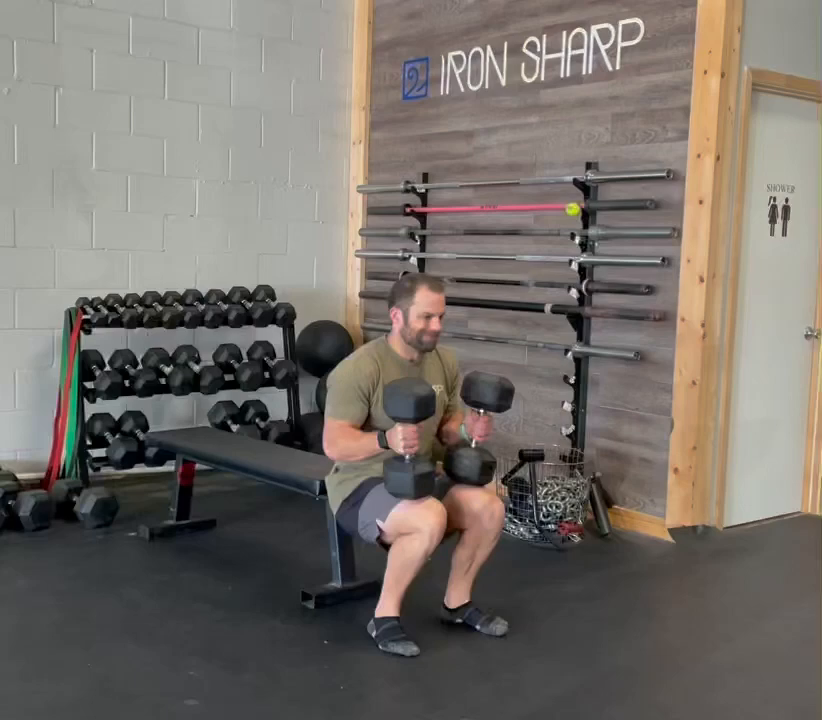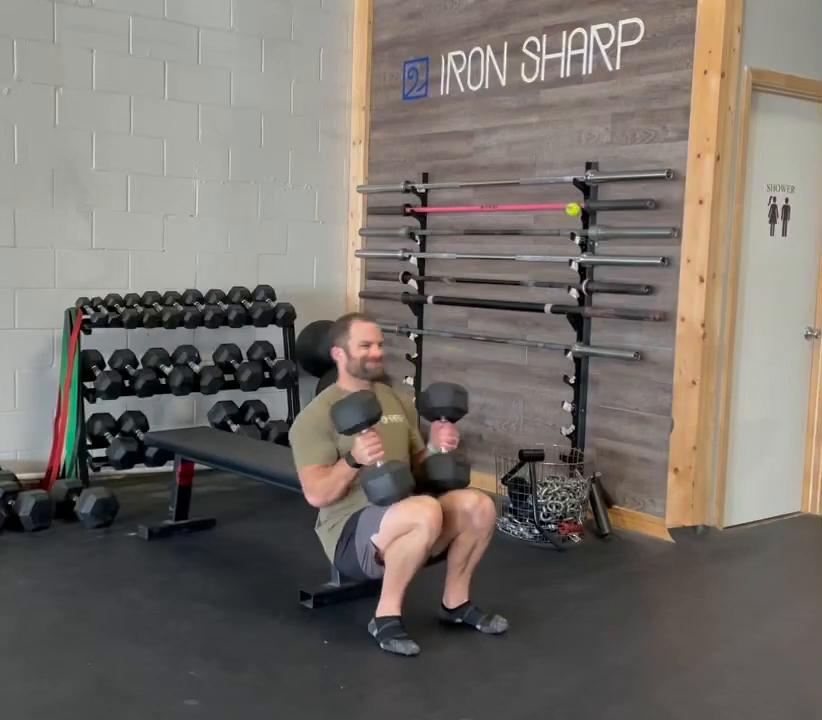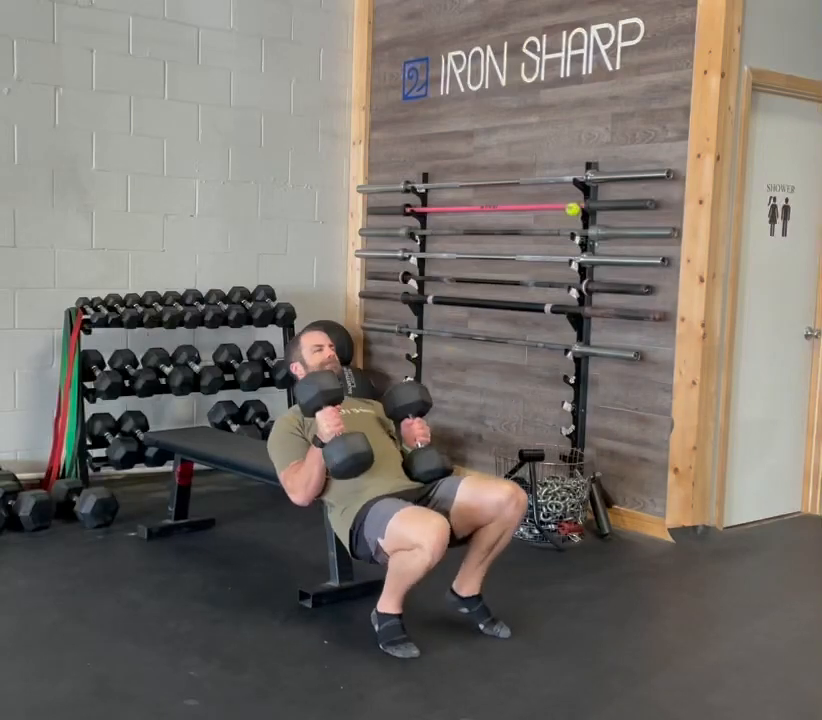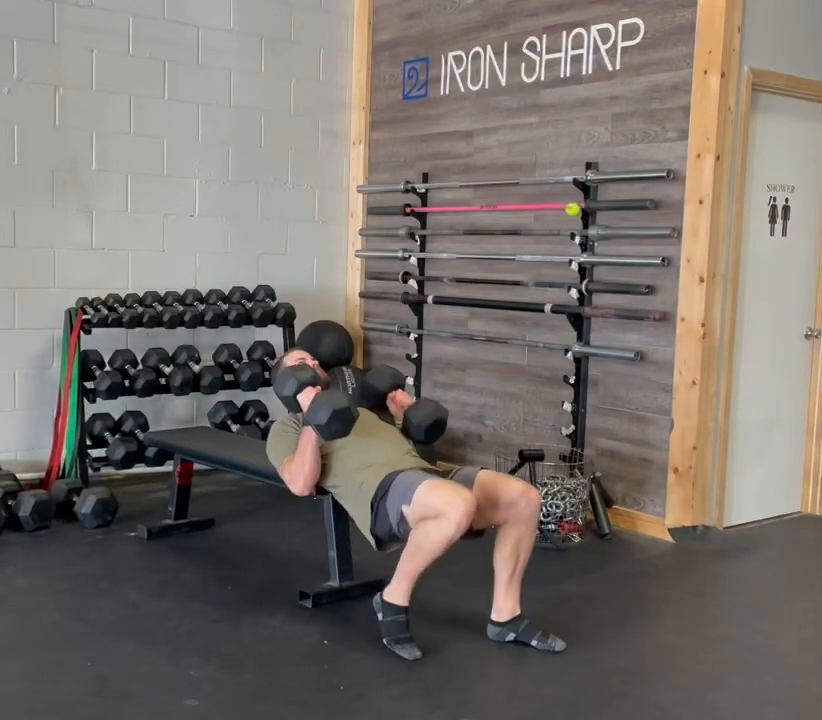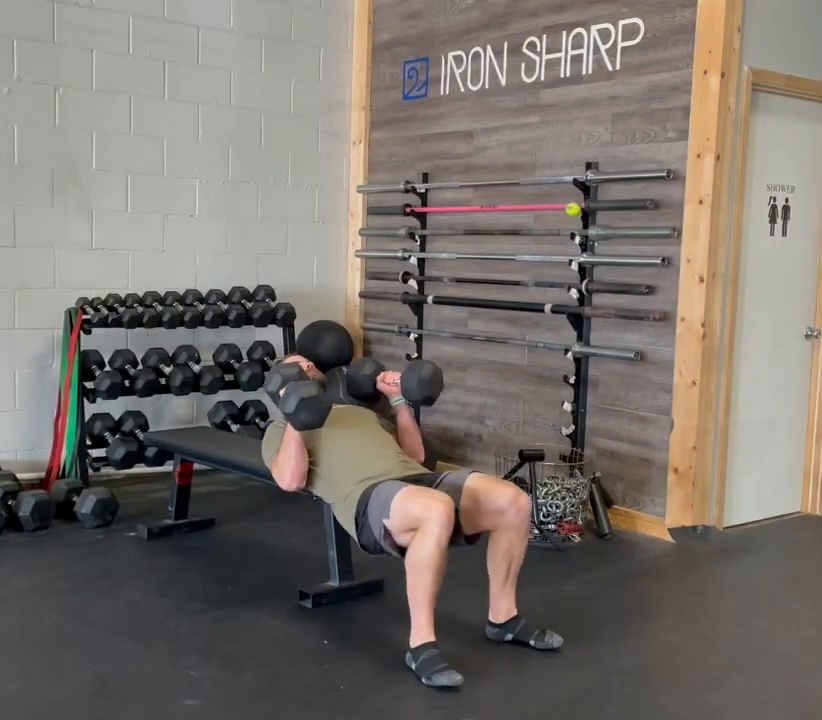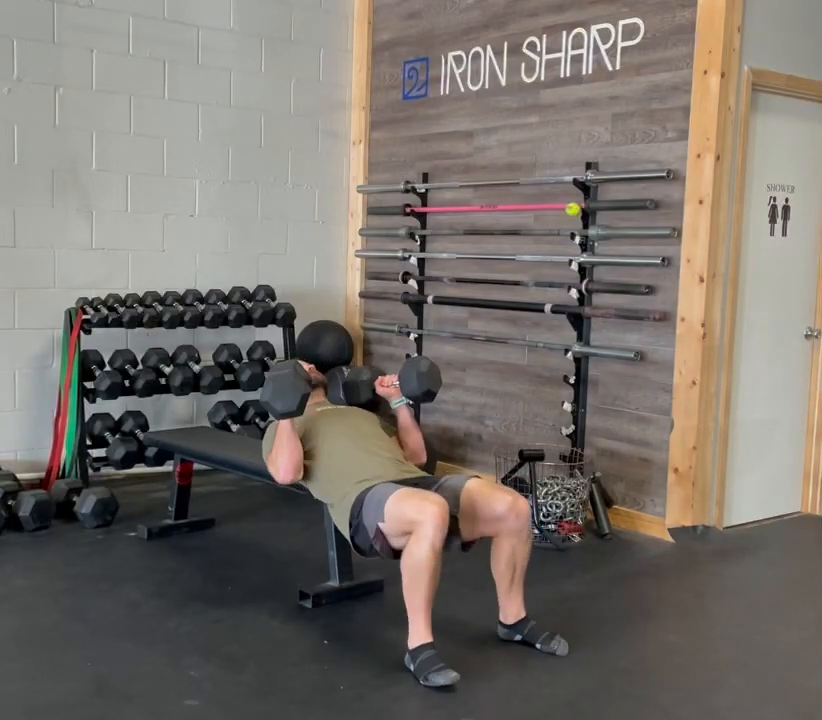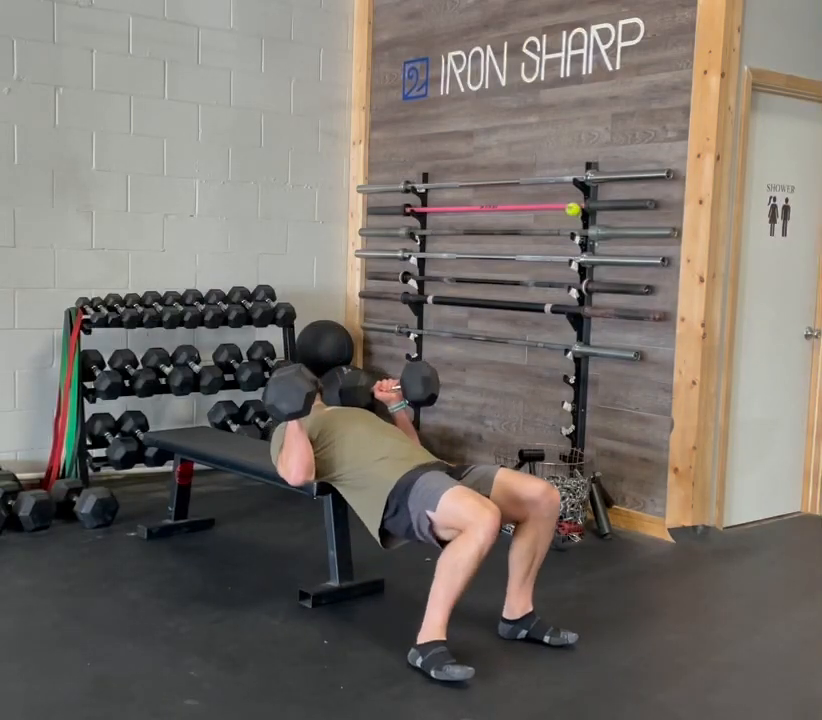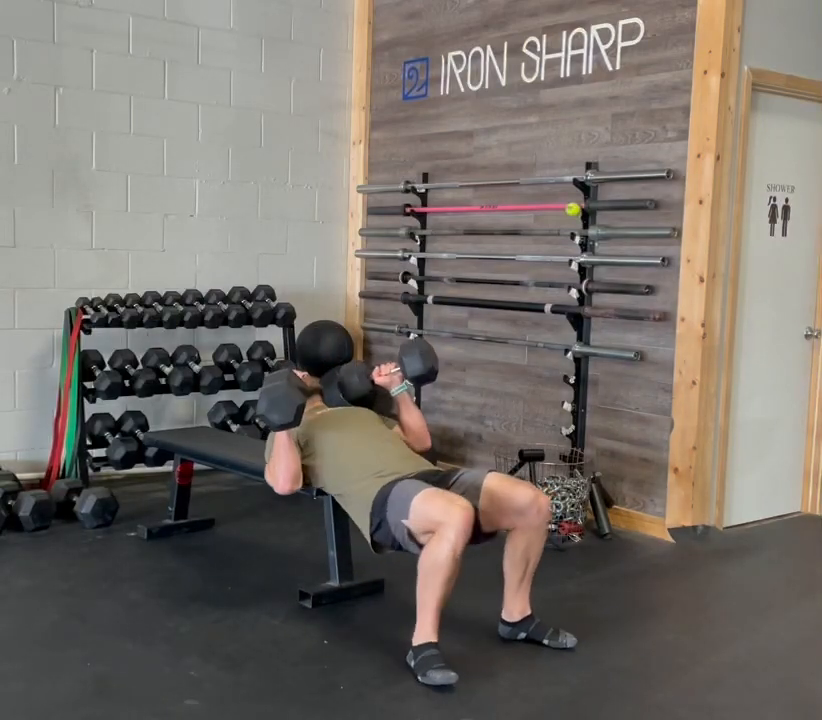
dt=0.4s
person 1, frame 1
left shoulder: (445, 363)
right shoulder: (361, 369)
left elbow: (445, 428)
right elbow: (334, 444)
left wrist: (467, 429)
right wrist: (385, 440)
right hip: (361, 490)
left knee: (489, 509)
right knee: (429, 520)
left ankle: (457, 602)
right ankle: (386, 616)
person 1, frame 2
left shoulder: (401, 402)
right shoulder: (317, 417)
left elbow: (417, 470)
right elbow: (317, 495)
left wrist: (437, 449)
right wrist: (354, 460)
left hip: (404, 518)
right hip: (352, 530)
left knee: (478, 507)
right knee: (426, 512)
left ankle: (456, 603)
right ankle: (386, 616)
person 1, frame 3
left shoulder: (370, 407)
right shoulder: (290, 425)
right elbow: (302, 494)
left wrist: (413, 442)
right wrist: (321, 441)
left hip: (418, 491)
right hip: (367, 510)
left knee: (510, 499)
right knee: (432, 533)
left ankle: (465, 590)
right ankle: (387, 611)
person 1, frame 4
left shoulder: (359, 411)
right shoulder: (287, 427)
right elbow: (302, 485)
left wrist: (404, 418)
left hip: (426, 479)
right hip: (383, 493)
left knee: (524, 498)
right knee: (459, 504)
left ankle: (505, 617)
right ankle: (394, 598)
person 1, frame 5
left shoulder: (361, 411)
right shoulder: (282, 429)
left elbow: (415, 454)
right elbow: (290, 480)
left wrist: (398, 399)
left hip: (420, 480)
right hip: (370, 496)
left knee: (513, 503)
right knee: (436, 511)
left ankle: (503, 617)
right ankle: (421, 644)
person 1, frame 6
left shoulder: (363, 415)
right shoulder: (285, 428)
left elbow: (416, 458)
right elbow: (287, 474)
left wrist: (399, 402)
left hip: (415, 486)
right hip: (367, 501)
left knee: (512, 510)
right knee: (432, 516)
left ankle: (513, 619)
right ankle: (419, 644)
person 1, frame 7
left shoulder: (354, 413)
right shoulder: (289, 430)
right elbow: (299, 474)
left wrist: (397, 404)
left hip: (434, 471)
right hip: (398, 488)
left knee: (544, 498)
right knee: (483, 519)
left ankle: (517, 615)
right ankle: (428, 642)
person 1, frame 8
left shoulder: (360, 413)
right shoulder: (286, 432)
left elbow: (420, 442)
right elbow: (286, 483)
left wrist: (398, 387)
left hip: (431, 478)
right hip: (385, 496)
left knee: (533, 504)
right knee: (457, 518)
left ankle: (515, 618)
right ankle: (423, 644)
